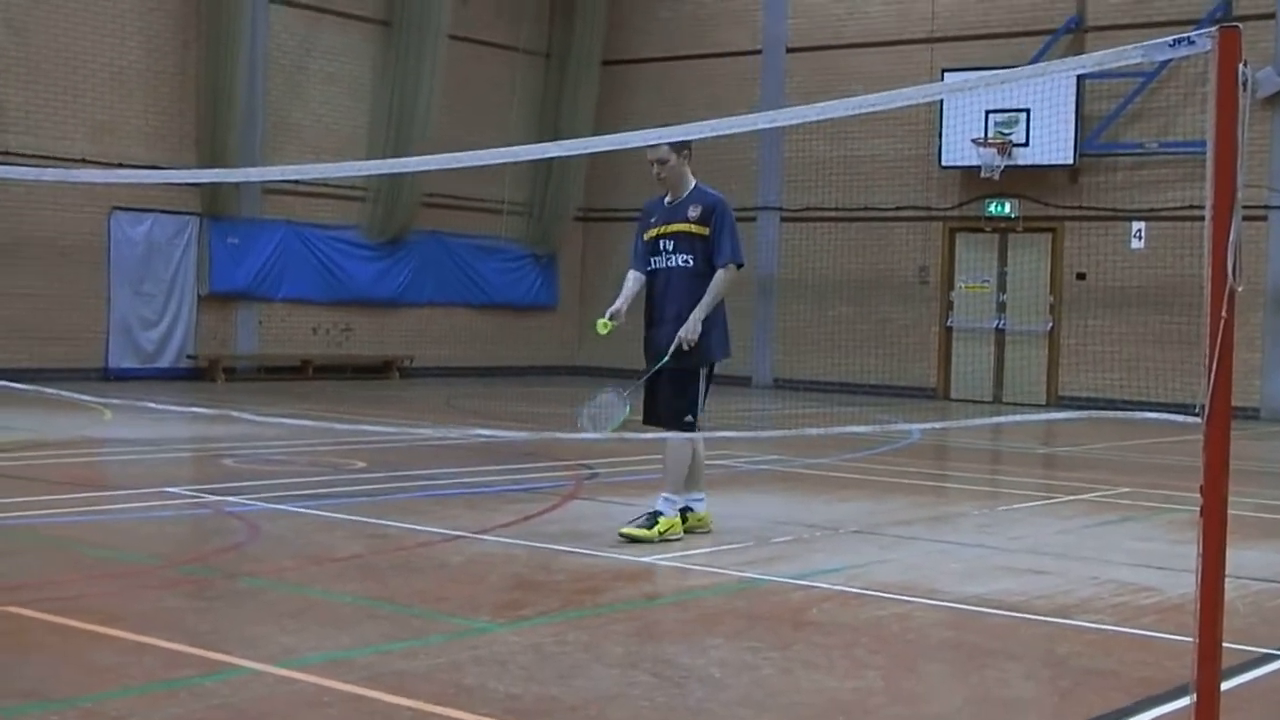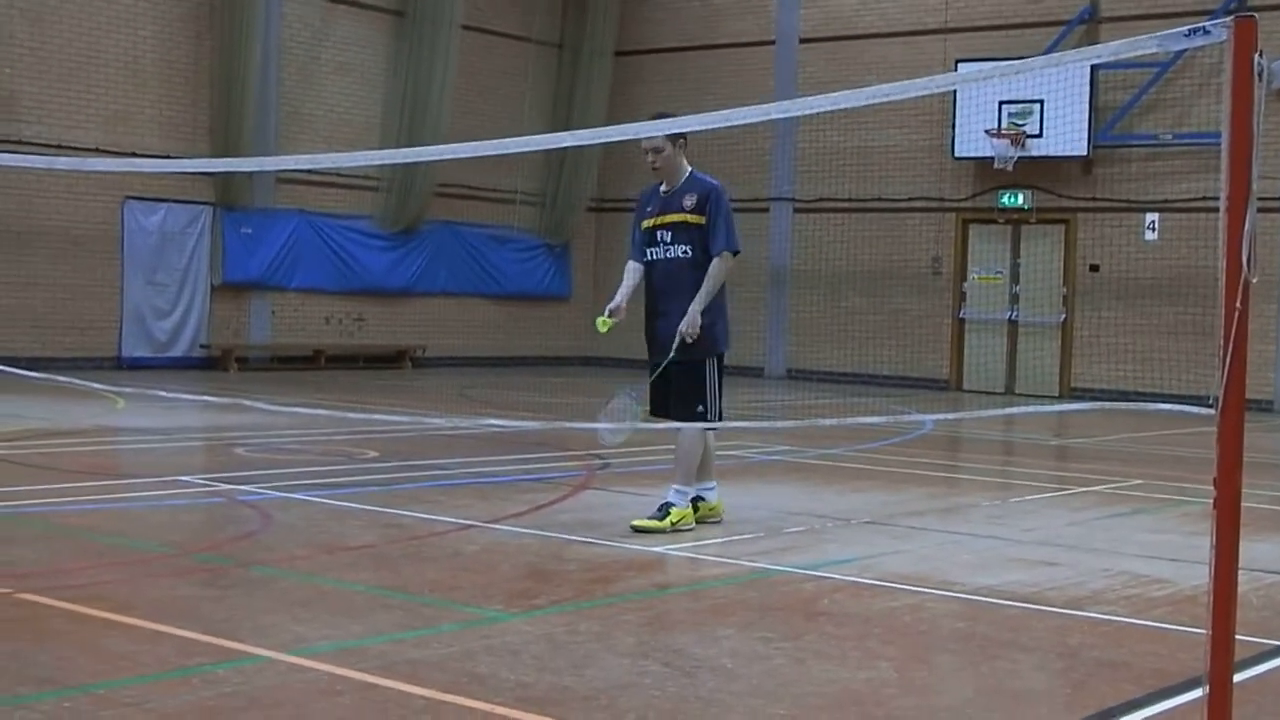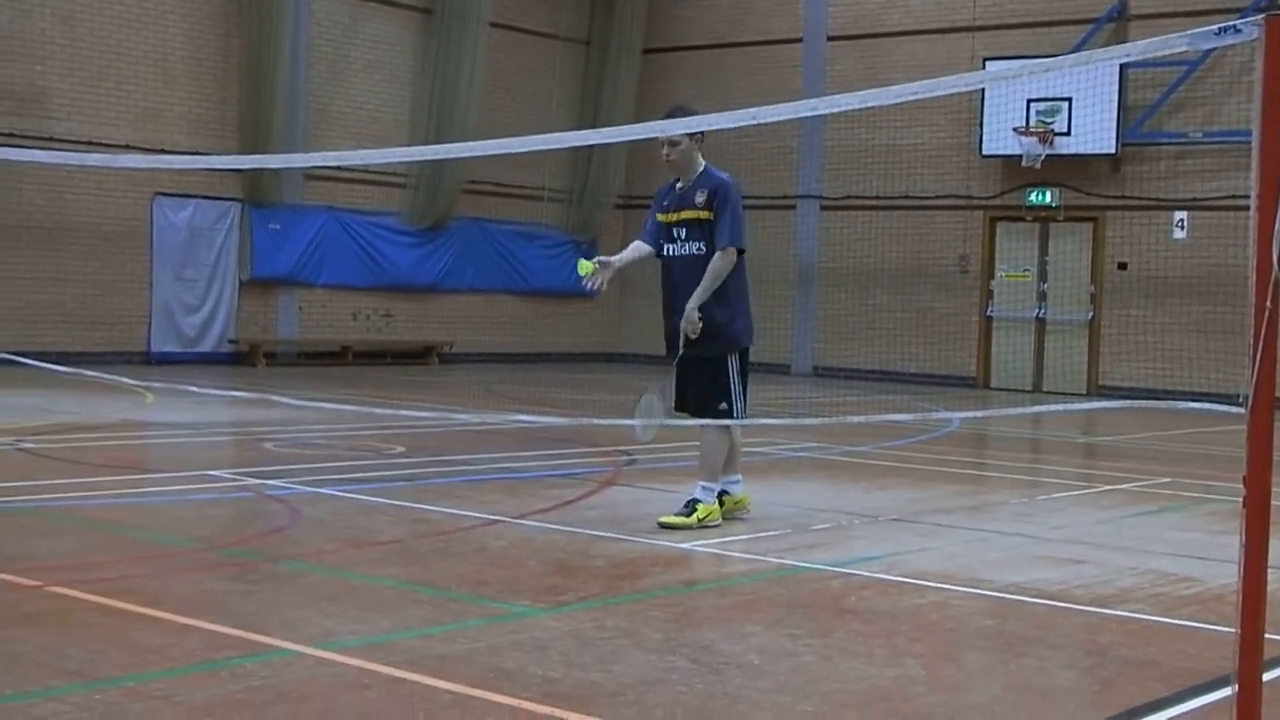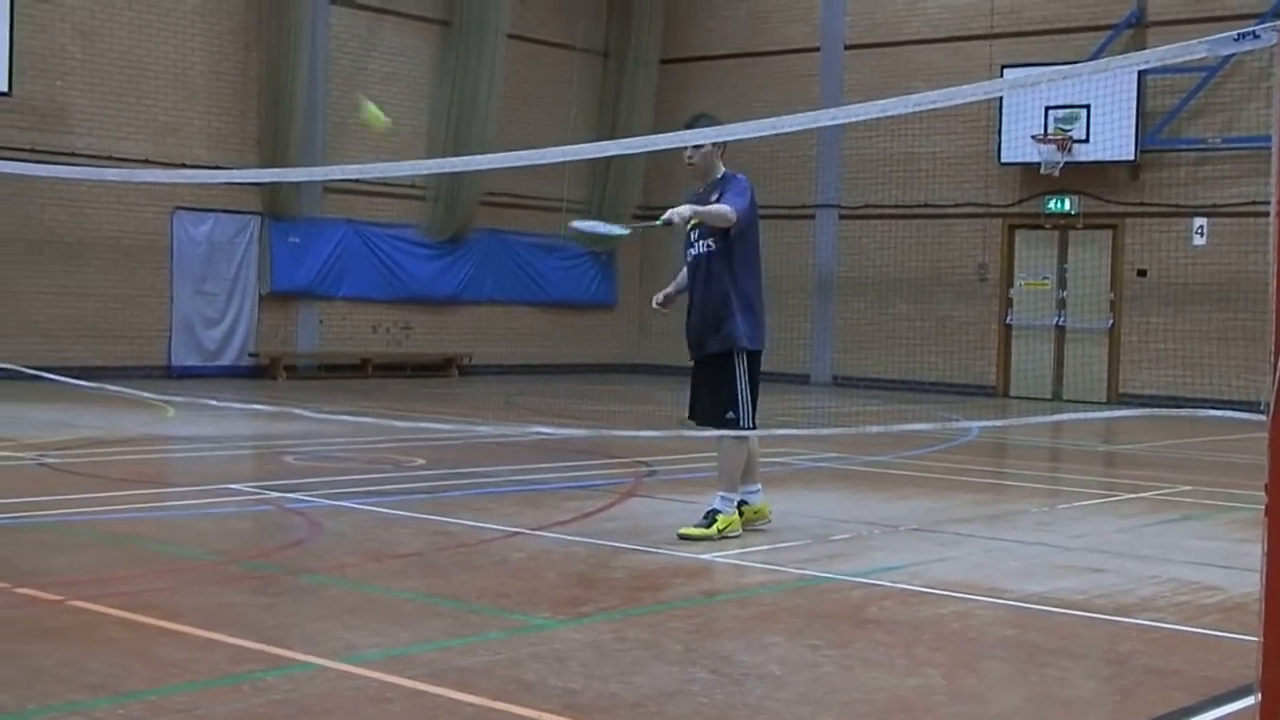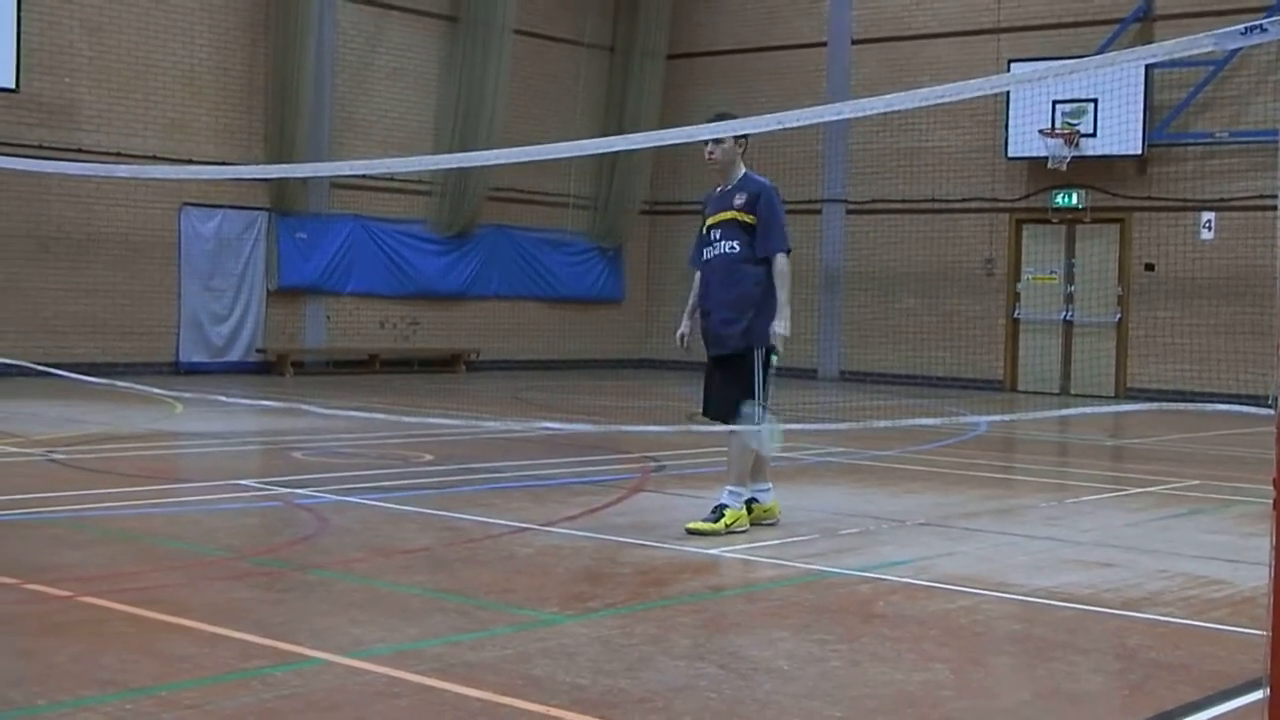
dt=0.4s
person 1, frame 1
left shoulder: (712, 205)
right shoulder: (651, 212)
left elbow: (728, 268)
right elbow: (640, 268)
left wrist: (696, 319)
right wrist: (622, 302)
left hip: (694, 336)
right hip: (659, 335)
left knee: (680, 422)
right knee: (679, 424)
left ankle: (667, 512)
right ankle: (695, 508)
person 1, frame 2
left shoulder: (709, 192)
right shoulder: (646, 201)
left elbow: (724, 256)
right elbow: (638, 258)
left wrist: (696, 311)
right wrist: (622, 297)
left hip: (698, 327)
right hip: (661, 328)
left knee: (692, 413)
right knee: (689, 414)
left ankle: (678, 503)
right ankle: (706, 498)
person 1, frame 3
left shoulder: (720, 187)
right shoulder: (664, 196)
left elbow: (728, 252)
right elbow: (649, 242)
left wrist: (696, 305)
right wrist: (615, 261)
left hip: (719, 321)
right hip: (684, 324)
left knee: (717, 410)
right knee: (715, 411)
left ankle: (705, 499)
right ankle: (731, 491)
person 1, frame 4
left shoulder: (736, 187)
right shoulder: (697, 201)
left elbow: (729, 216)
left wrist: (692, 212)
right wrist: (673, 289)
left hip: (736, 325)
right hip: (709, 328)
left knee: (731, 418)
right knee: (729, 418)
left ankle: (726, 510)
right ankle: (752, 501)
person 1, frame 5
left shoulder: (760, 192)
right shoulder: (711, 202)
left elbow: (779, 255)
left wrist: (782, 314)
right wrist: (689, 317)
left hip: (751, 327)
right hip: (720, 328)
left knee: (742, 414)
right knee: (737, 416)
left ankle: (733, 505)
right ankle: (762, 500)
